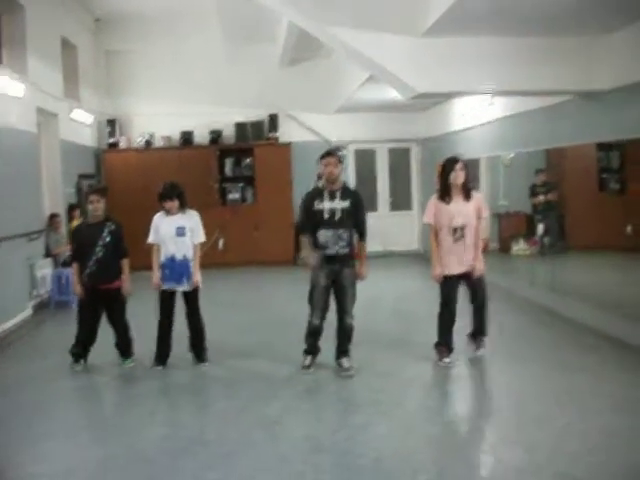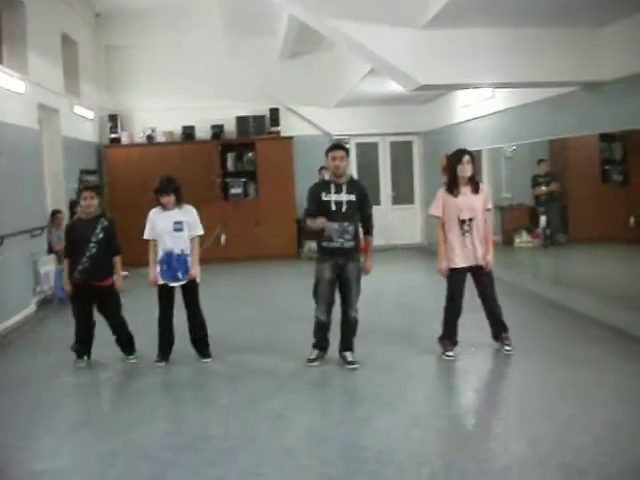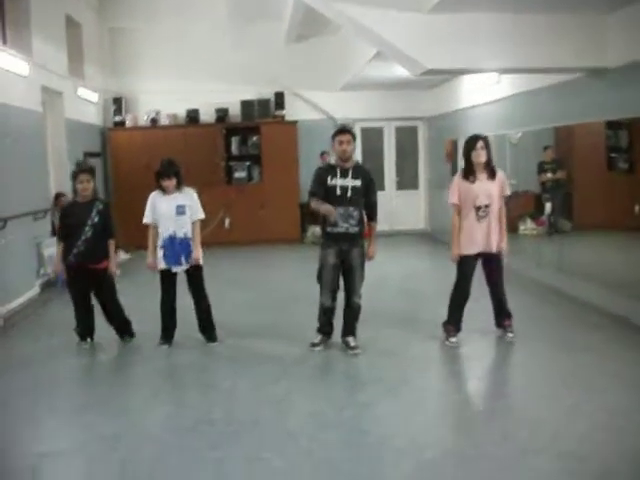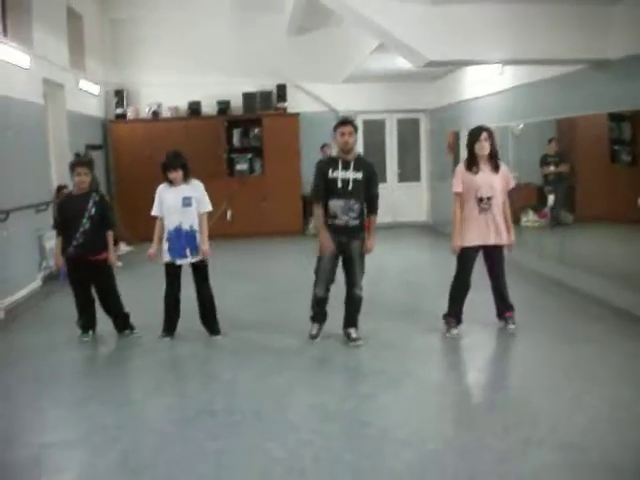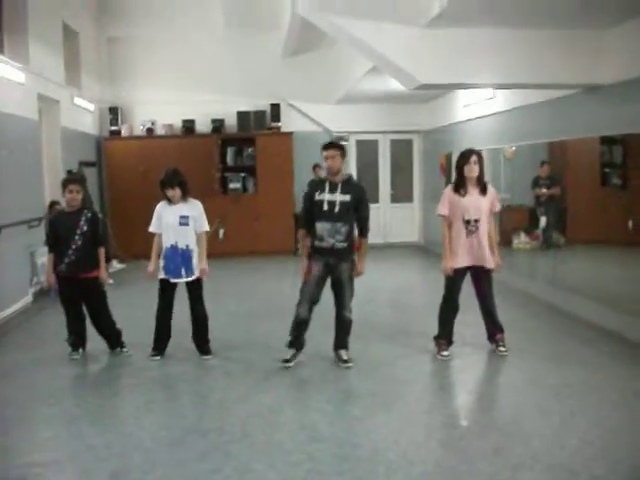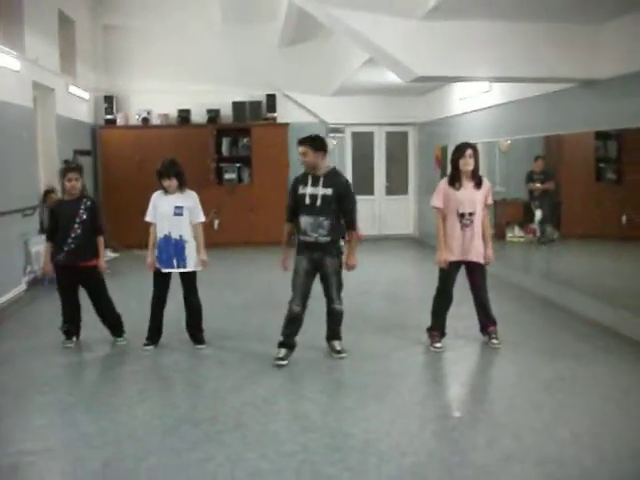
dt=0.2s
person 1, frame 1
left shoulder: (352, 197)
right shoulder: (311, 198)
left elbow: (361, 232)
right elbow: (304, 230)
left wrist: (362, 263)
right wrist: (307, 251)
left hip: (346, 264)
right hip: (321, 264)
left knee: (346, 313)
right knee: (317, 312)
left ankle: (343, 355)
right ankle: (311, 352)
person 1, frame 2
left shoulder: (359, 190)
right shoulder: (318, 189)
left elbow: (367, 225)
right elbow: (308, 218)
left wrist: (368, 257)
right wrist: (317, 222)
left hip: (351, 258)
right hip: (326, 257)
left knee: (350, 307)
right knee: (323, 306)
left ankle: (346, 349)
right ankle: (320, 346)
person 1, frame 3
left shoulder: (364, 175)
right shoulder: (323, 173)
left elbow: (371, 212)
right elbow: (312, 199)
left wrist: (372, 243)
right wrist: (323, 207)
left hip: (355, 243)
right hip: (330, 243)
left knee: (354, 292)
right knee: (327, 291)
left ankle: (349, 334)
right ankle: (324, 332)
person 1, frame 4
left shoulder: (366, 168)
right shoulder: (324, 166)
left elbow: (372, 205)
right elbow: (317, 200)
left wrist: (370, 236)
right wrist: (322, 231)
left hip: (355, 236)
right hip: (331, 234)
left knee: (355, 285)
right knee: (322, 282)
left ankle: (351, 326)
right ankle: (318, 320)
person 1, frame 5
left shoulder: (356, 190)
right shoulder: (314, 188)
left elbow: (363, 228)
right elbow: (305, 224)
left wrist: (361, 259)
right wrist: (304, 257)
left hip: (344, 258)
right hip: (318, 256)
left knee: (344, 307)
right knee: (305, 303)
left ankle: (341, 348)
right ankle: (295, 345)
person 1, frame 6
left shoulder: (340, 183)
right shoulder: (299, 182)
left elbow: (350, 220)
right elbow: (291, 218)
left wrist: (351, 253)
right wrist: (285, 249)
left hip: (330, 251)
right hip: (304, 251)
left knee: (334, 299)
right knee: (297, 300)
left ankle: (334, 339)
right ankle: (286, 345)
person 2, frame 1
left shoulder: (475, 198)
right shoulder: (437, 201)
left elbow: (480, 230)
right elbow: (433, 235)
left wrist: (479, 258)
right wrist: (436, 264)
left hip: (471, 261)
right hip: (448, 263)
left knee: (480, 300)
right knee: (448, 307)
left ankle: (478, 336)
right ankle: (444, 347)
person 2, frame 2
left shoulder: (482, 190)
right shoulder: (444, 193)
left elbow: (487, 223)
right elbow: (440, 227)
left wrist: (490, 252)
right wrist: (441, 257)
left hip: (479, 255)
right hip: (456, 257)
left knee: (489, 297)
right knee: (454, 300)
left ankle: (501, 334)
right ankle: (448, 340)
person 2, frame 3
left shoulder: (498, 177)
right shoulder: (460, 179)
left elbow: (501, 209)
right elbow: (456, 214)
left wrist: (504, 238)
right wrist: (455, 244)
left hip: (492, 242)
right hip: (468, 243)
left knee: (497, 283)
right knee: (462, 285)
left ankle: (504, 321)
right ankle: (451, 326)
person 2, frame 4
left shoulder: (501, 169)
right shoulder: (463, 170)
left elbow: (504, 202)
right elbow: (458, 204)
left wrist: (510, 230)
right wrist: (456, 235)
left hip: (495, 234)
right hip: (469, 235)
left knee: (498, 275)
right knee: (462, 277)
left ankle: (506, 313)
right ankle: (452, 318)
person 2, frame 5
left shoulder: (489, 192)
right shoulder: (451, 192)
left elbow: (490, 224)
right elbow: (446, 227)
left wrist: (495, 253)
right wrist: (446, 257)
left hip: (482, 256)
right hip: (457, 257)
left knee: (486, 297)
right knee: (451, 299)
left ankle: (496, 336)
right ankle: (443, 340)
person 2, frame 6
left shoulder: (483, 185)
right shoulder: (445, 185)
left elbow: (485, 217)
right elbow: (440, 220)
left wrist: (489, 246)
right wrist: (441, 249)
left hip: (475, 249)
right hip: (451, 250)
left knee: (480, 290)
right knee: (444, 291)
left ankle: (489, 328)
right ankle: (436, 332)
person 3, frame 1
left shoulder: (192, 217)
right shoulder: (158, 219)
left elbow: (197, 246)
right elbow: (156, 248)
left wrist: (196, 272)
right wrist: (155, 273)
left hip: (188, 275)
right hip: (166, 276)
left knee: (193, 314)
right knee: (165, 316)
left ankle: (199, 352)
right ankle: (161, 356)
person 3, frame 2
left shoulder: (188, 211)
right shoulder: (154, 214)
left elbow: (195, 240)
right elbow: (152, 244)
left wrist: (195, 266)
right wrist: (152, 270)
left hip: (186, 269)
right hip: (164, 271)
left knee: (193, 309)
right knee: (165, 312)
left ankle: (203, 348)
right ankle: (164, 352)
person 3, frame 3
left shoulder: (189, 195)
right shoulder: (154, 198)
left elbow: (196, 224)
right elbow: (152, 228)
left wrist: (197, 249)
right wrist: (151, 254)
left hip: (189, 253)
right hip: (166, 255)
left knee: (199, 293)
right knee: (167, 296)
left ankle: (209, 331)
right ankle: (167, 335)
person 3, frame 4
left shoulder: (196, 187)
right shoulder: (162, 190)
left elbow: (203, 216)
right elbow: (160, 220)
left wrist: (204, 242)
right wrist: (155, 245)
left hip: (195, 246)
right hip: (172, 248)
left knee: (203, 286)
right knee: (171, 289)
left ankle: (212, 325)
right ankle: (169, 327)
person 3, frame 5
left shoulder: (195, 206)
right shoulder: (161, 208)
left elbow: (201, 235)
right elbow: (158, 237)
left wrist: (203, 261)
right wrist: (153, 262)
left hip: (191, 265)
right hip: (167, 266)
left knee: (197, 305)
right knee: (164, 306)
left ankle: (203, 345)
right ankle: (159, 347)
person 3, frame 6
left shoulder: (190, 197)
right shoulder: (156, 197)
left elbow: (198, 226)
right elbow: (153, 227)
left wrist: (201, 251)
right wrist: (150, 253)
left hip: (186, 255)
right hip: (162, 255)
left knee: (191, 295)
right knee: (158, 296)
left ankle: (196, 334)
right ankle: (153, 336)
person 4, frame 1
left shoulder: (114, 226)
right shoulder: (80, 230)
left elbow: (123, 255)
right elbow: (75, 259)
left wrist: (126, 279)
right wrist: (76, 282)
left hip: (112, 284)
right hip: (88, 285)
left knee: (119, 321)
right knee: (86, 322)
left ankle: (126, 354)
right ankle: (79, 356)
person 4, frame 2
left shoulder: (106, 223)
right shoulder: (72, 226)
left elbow: (115, 252)
right elbow: (67, 256)
left wrist: (119, 276)
right wrist: (66, 279)
left hip: (104, 281)
right hip: (80, 282)
left knee: (115, 317)
right knee: (83, 320)
left ankle: (129, 350)
right ankle: (82, 353)
person 4, frame 3
left shoulder: (101, 206)
right shoulder: (67, 209)
left elbow: (110, 236)
right elbow: (62, 238)
left wrist: (112, 260)
right wrist: (59, 262)
left hip: (99, 263)
right hip: (75, 265)
left knee: (109, 300)
right knee: (81, 302)
left ankle: (126, 332)
right ankle: (85, 335)
person 4, frame 4
left shoulder: (98, 198)
right shoulder: (64, 202)
left elbow: (108, 227)
right elbow: (60, 231)
left wrist: (111, 251)
right wrist: (58, 255)
left hip: (98, 255)
right hip: (75, 257)
left knee: (108, 293)
right knee: (82, 295)
left ankle: (124, 325)
right ankle: (87, 327)
person 4, frame 5
left shoulder: (91, 215)
right shoulder: (56, 219)
left elbow: (99, 244)
right elbow: (52, 249)
left wrist: (103, 268)
right wrist: (50, 272)
left hip: (90, 273)
right hip: (66, 275)
left knee: (100, 310)
right knee: (72, 312)
left ankle: (116, 342)
right ankle: (77, 345)
person 4, frame 6
left shoulder: (90, 204)
right shoulder: (56, 208)
left elbow: (98, 232)
right elbow: (50, 237)
left wrist: (101, 257)
right wrist: (47, 261)
left hip: (89, 262)
right hip: (64, 263)
left knee: (101, 298)
right knee: (69, 300)
left ankle: (117, 331)
right ankle: (71, 333)
